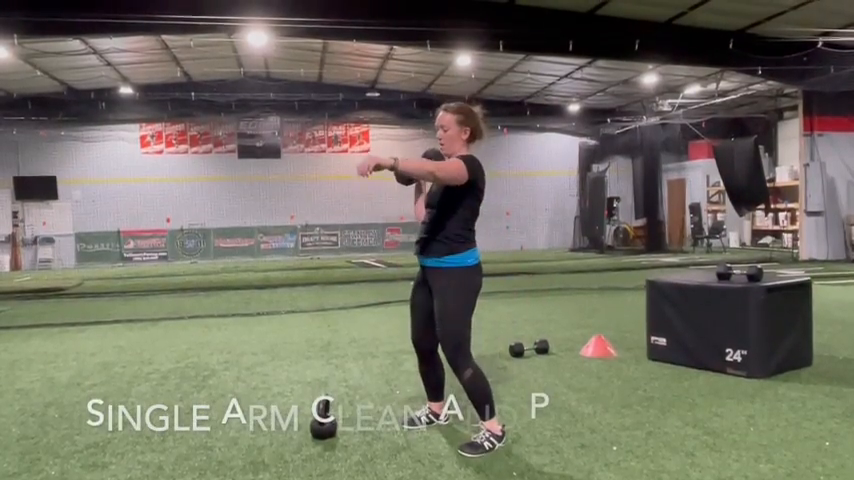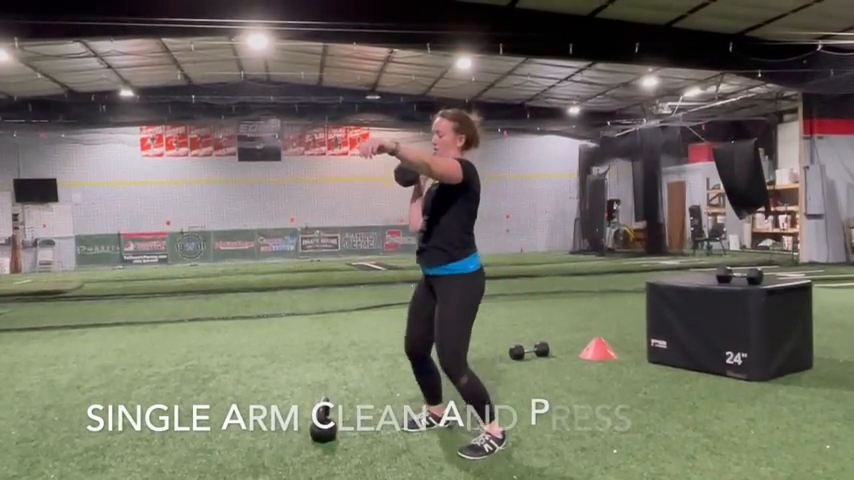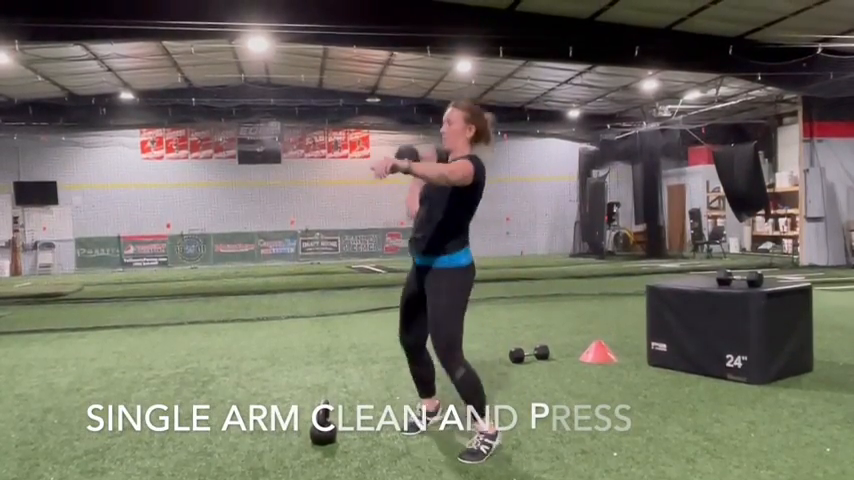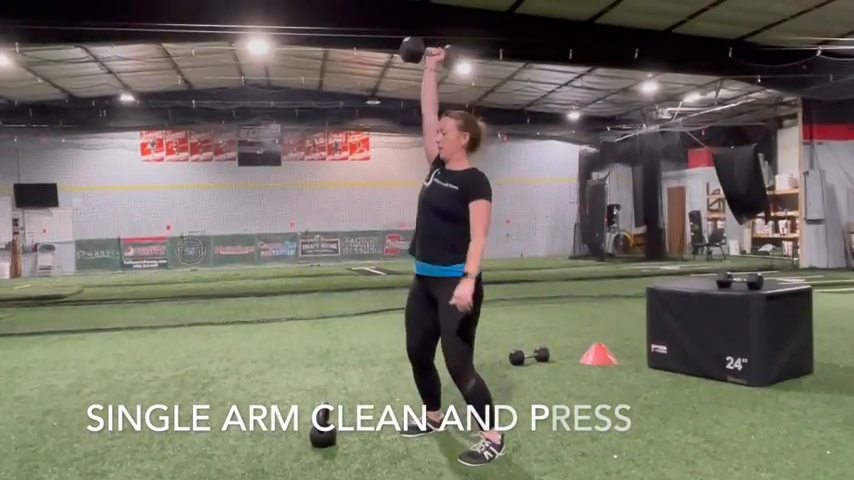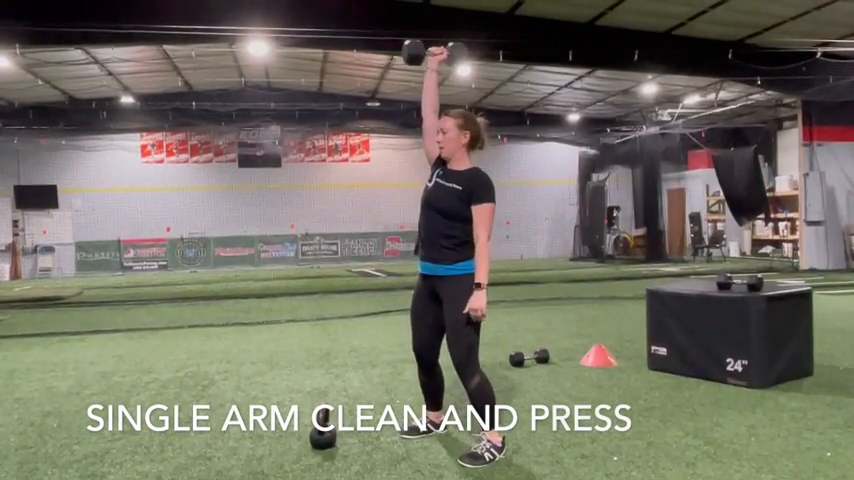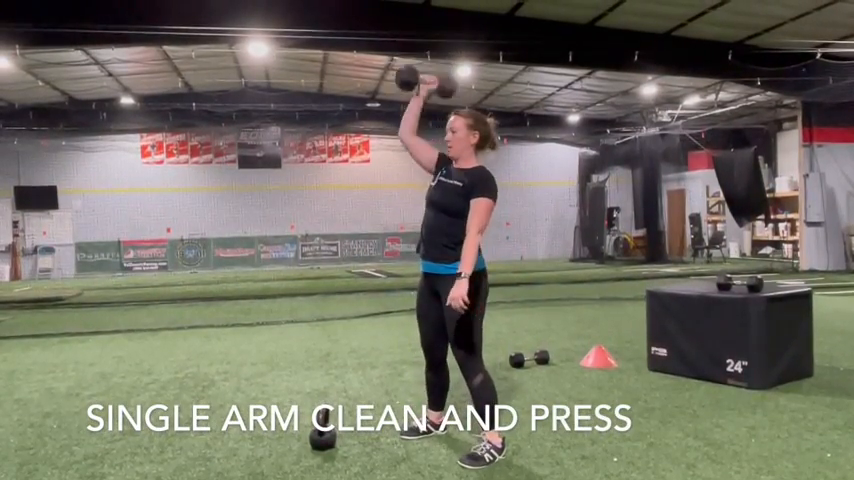
dt=0.4s
person 1, frame 1
left shoulder: (469, 167)
right shoulder: (444, 173)
left elbow: (433, 170)
right elbow: (424, 215)
left wrist: (387, 162)
right wrist: (419, 183)
left hip: (458, 272)
right hip: (429, 270)
left knee: (456, 351)
right knee: (423, 344)
left ankle: (493, 428)
right ankle: (436, 410)
person 1, frame 2
left shoulder: (462, 171)
right shoulder: (440, 182)
left elbow: (427, 162)
right elbow: (418, 223)
left wrist: (390, 147)
right wrist: (417, 187)
left hip: (461, 278)
right hip: (432, 277)
left knee: (451, 358)
right knee: (415, 349)
left ankle: (493, 431)
right ankle: (436, 412)
person 1, frame 3
left shoulder: (471, 166)
right shoulder: (441, 165)
left elbow: (442, 175)
right elbow: (416, 208)
left wrist: (400, 165)
right wrist: (410, 165)
left hip: (450, 271)
right hip: (422, 268)
left knee: (448, 352)
right knee: (410, 342)
left ankle: (487, 429)
right ankle: (429, 405)
person 1, frame 4
left shoulder: (474, 182)
right shoulder: (437, 168)
left elbow: (478, 238)
right elbow: (427, 112)
left wrist: (468, 281)
right wrist: (430, 68)
left hip: (455, 282)
right hip: (423, 280)
left knee: (458, 363)
right knee: (417, 354)
left ankle: (493, 438)
right ankle: (434, 418)
person 1, frame 5
left shoulder: (477, 182)
right shoulder: (438, 167)
left elbow: (482, 240)
right elbow: (427, 113)
left wrist: (480, 289)
right wrist: (432, 68)
left hip: (460, 281)
right hip: (429, 279)
left knee: (464, 360)
right knee: (424, 353)
left ankle: (494, 439)
right ankle: (434, 419)
person 1, frame 6
left shoulder: (480, 179)
right shoulder: (443, 167)
left elbow: (474, 233)
right elbow: (406, 137)
left wrist: (464, 281)
right wrist: (420, 94)
left hip: (460, 279)
right hip: (431, 277)
left knee: (467, 358)
right knee: (432, 352)
left ankle: (494, 440)
right ankle: (434, 420)
